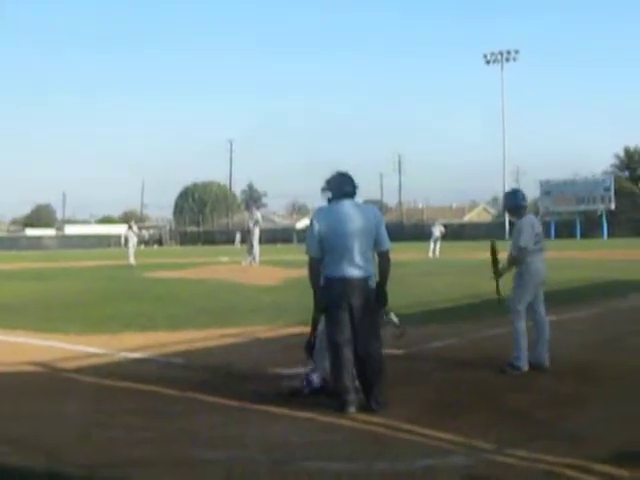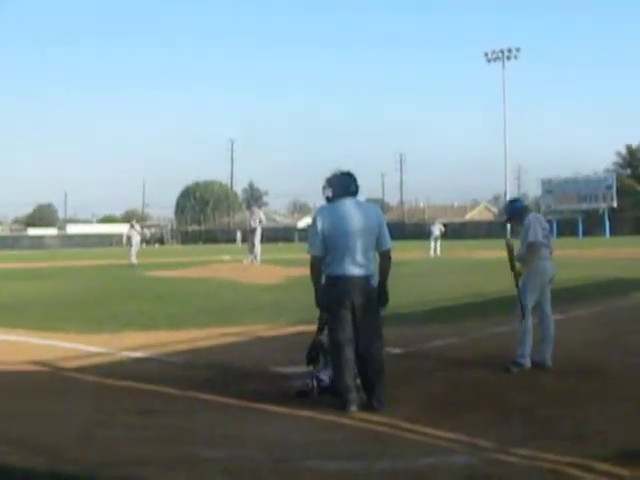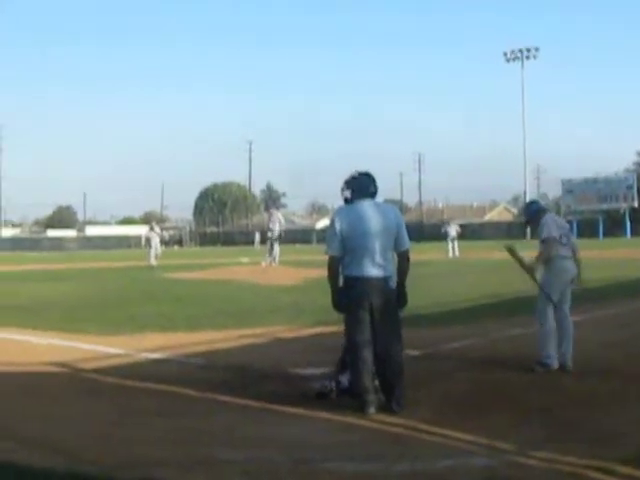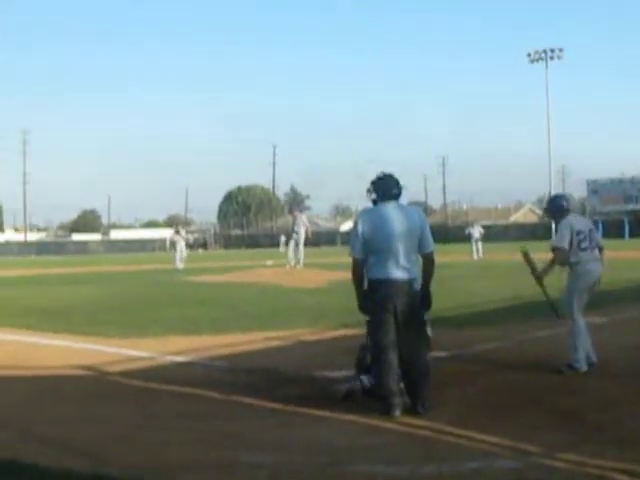
dt=0.3s
person 1, frame 1
left shoulder: (321, 216)
right shoulder: (372, 212)
left elbow: (314, 261)
right elbow: (384, 256)
left wrist: (317, 293)
right wrist: (382, 287)
left hip: (335, 287)
right hip: (365, 285)
left knee: (341, 344)
right knee: (369, 344)
left ankle: (348, 400)
right ankle: (374, 398)
person 1, frame 2
left shoulder: (323, 214)
right shoulder: (374, 211)
left elbow: (317, 259)
right elbow: (385, 255)
left wrist: (318, 290)
right wrist: (382, 285)
left hip: (337, 285)
right hip: (367, 284)
left knee: (342, 343)
right knee: (370, 342)
left ankle: (349, 398)
right ankle: (375, 397)
person 1, frame 3
left shoulder: (341, 215)
right shoulder: (392, 212)
left elbow: (334, 260)
right elbow: (404, 256)
left wrist: (335, 291)
right wrist: (401, 286)
left hip: (355, 286)
right hip: (385, 285)
left knee: (360, 344)
right knee: (390, 344)
left ankle: (367, 400)
right ankle: (395, 399)
person 1, frame 4
left shoulder: (365, 218)
right shoulder: (416, 214)
left elbow: (358, 263)
right elbow: (428, 258)
left wrist: (360, 293)
right wrist: (426, 288)
left hip: (379, 289)
right hip: (410, 288)
left knee: (385, 347)
right knee: (415, 347)
left ankle: (392, 403)
right ankle: (420, 401)
person 2, frame 1
left shoulder: (523, 223)
right shoulder: (534, 220)
left elbow: (522, 251)
left wrist: (506, 268)
left hip: (527, 271)
right hip: (539, 270)
left knee: (517, 314)
right knee: (539, 315)
left ankle: (519, 362)
right ankle: (541, 359)
person 2, frame 2
left shoulder: (530, 220)
right shoulder: (539, 220)
left elbow: (536, 246)
right elbow: (549, 248)
left wrist: (524, 266)
left hip: (536, 269)
right hip: (547, 268)
left knee: (525, 312)
right knee: (545, 314)
left ankle: (523, 359)
right ankle: (544, 358)
person 2, frame 3
left shoulder: (547, 220)
right shoulder: (560, 222)
left elbow: (550, 243)
right elbow: (574, 249)
left wrist: (536, 262)
right wrist: (579, 271)
left hip: (556, 268)
right hip: (570, 268)
left knee: (545, 313)
right knee: (563, 315)
left ankle: (549, 360)
right ankle: (565, 359)
person 2, frame 4
left shoulder: (565, 224)
right shoulder: (585, 221)
left elbow: (561, 251)
right elbow: (600, 247)
left wrist: (545, 271)
right wrist: (599, 267)
left hip: (580, 271)
right hip: (594, 269)
left knee: (575, 316)
right knee: (578, 314)
left ankle: (578, 363)
right ankle: (589, 357)
